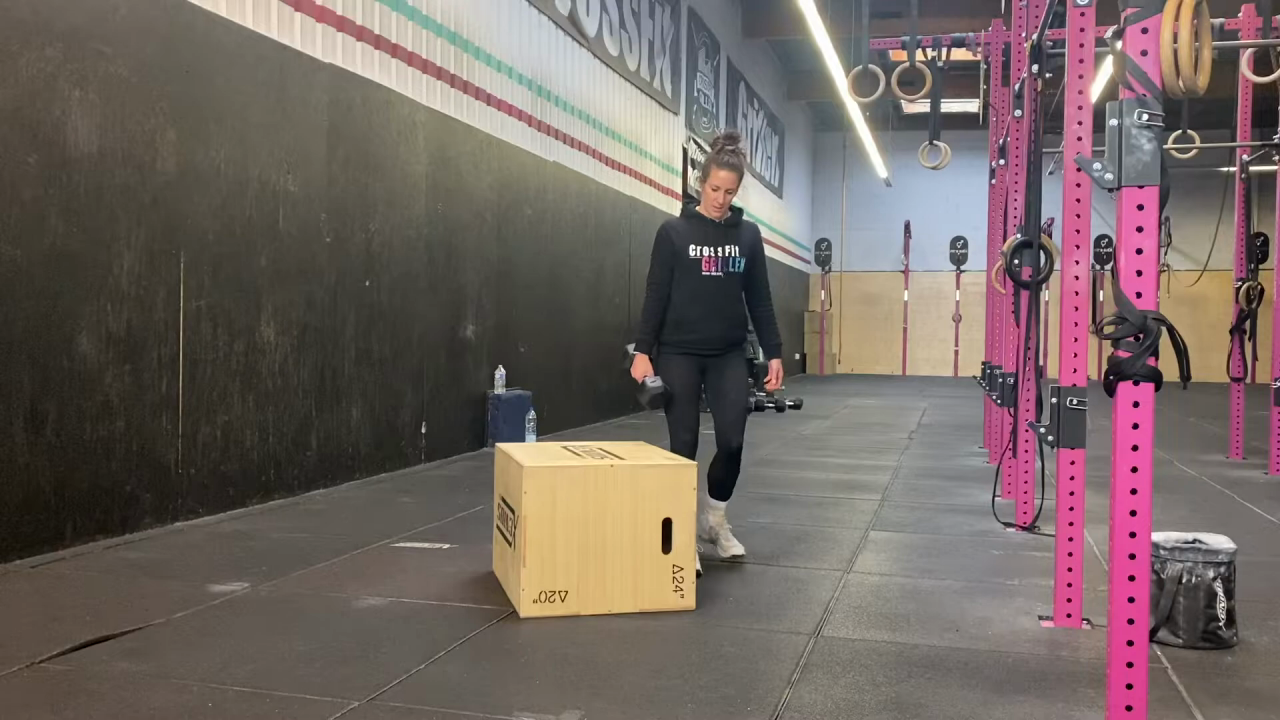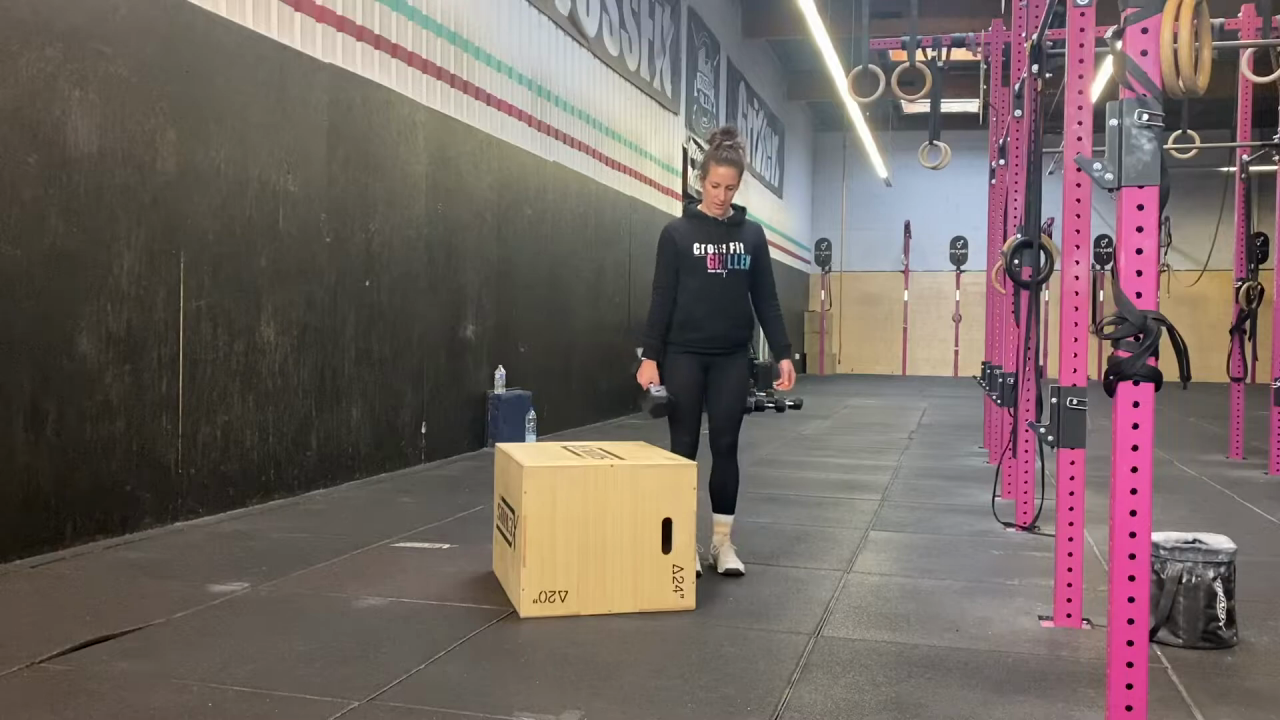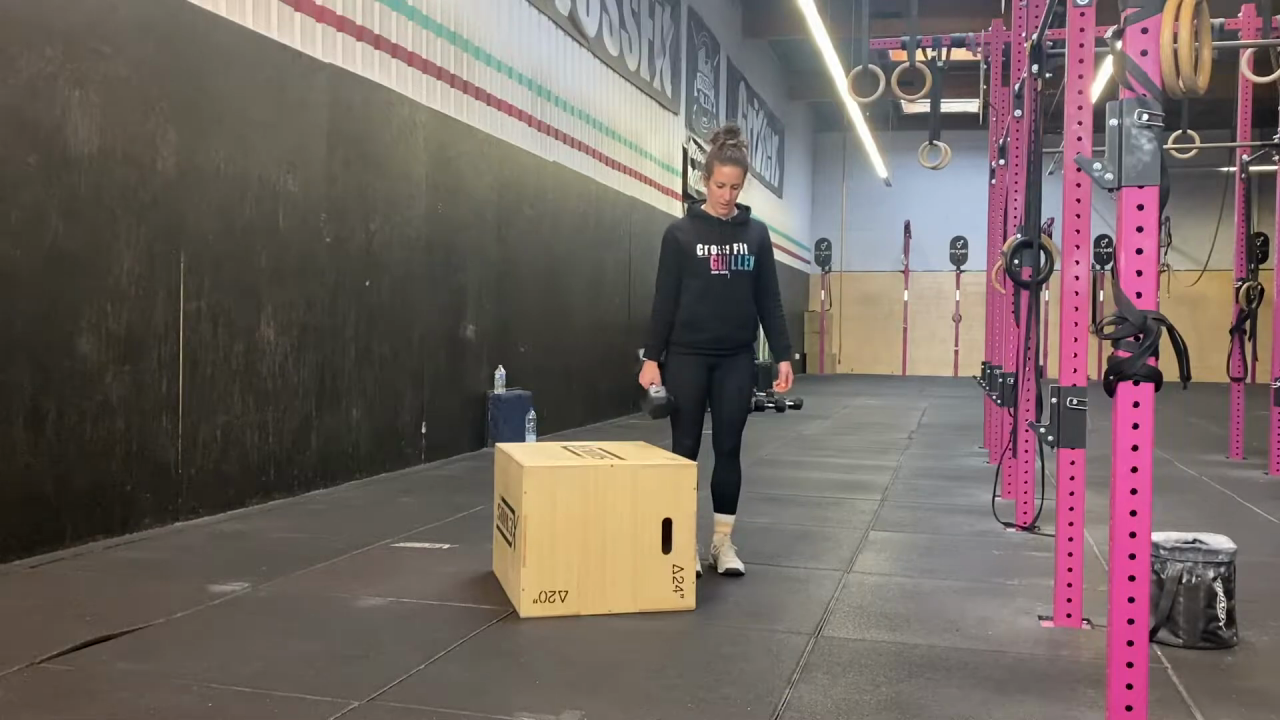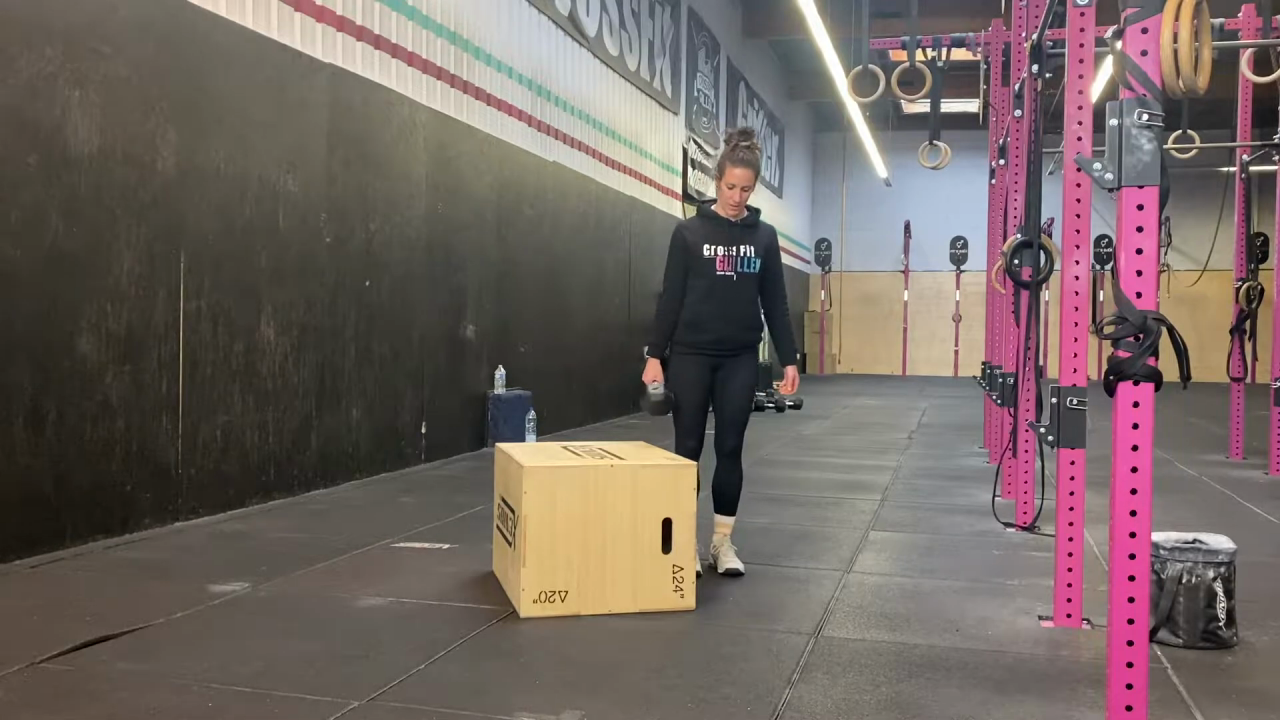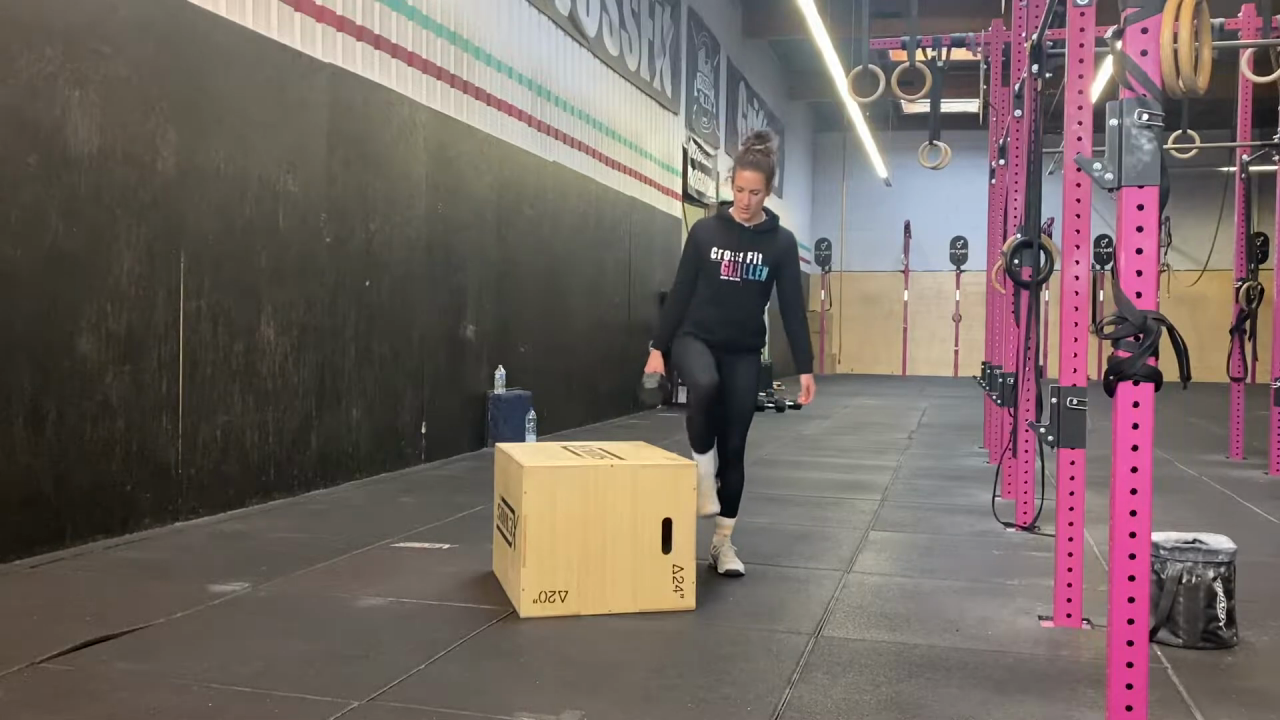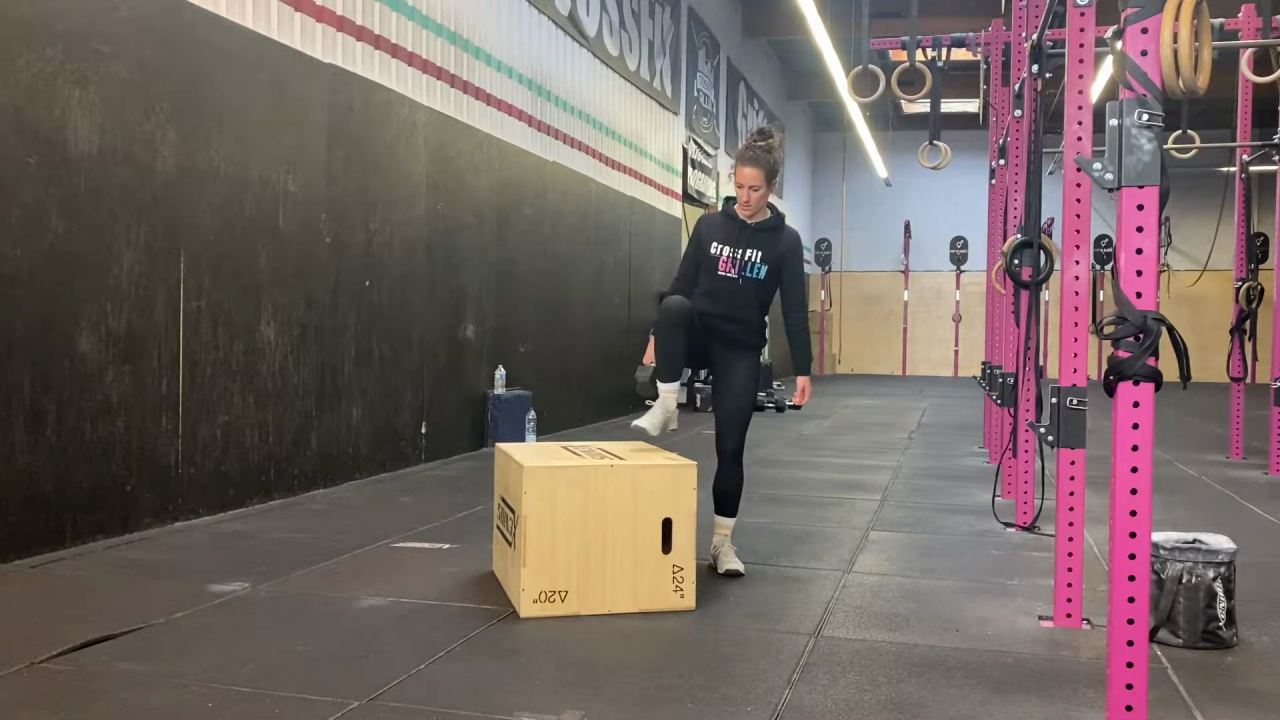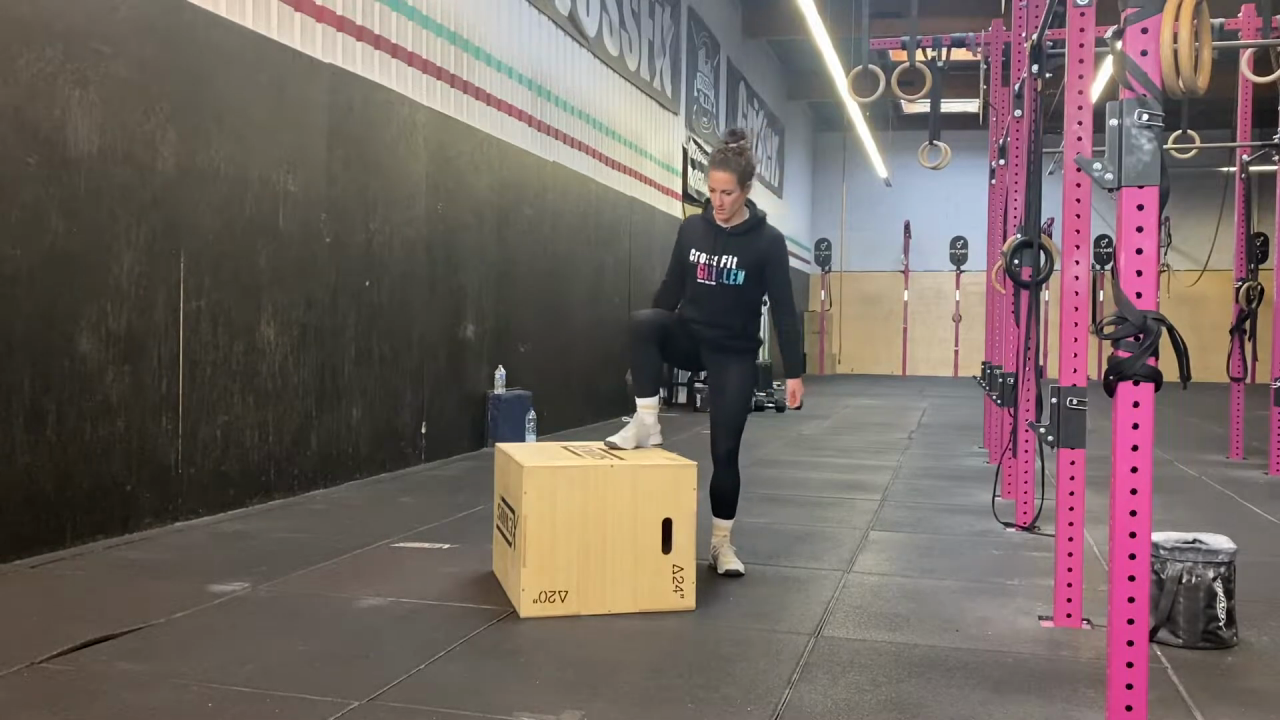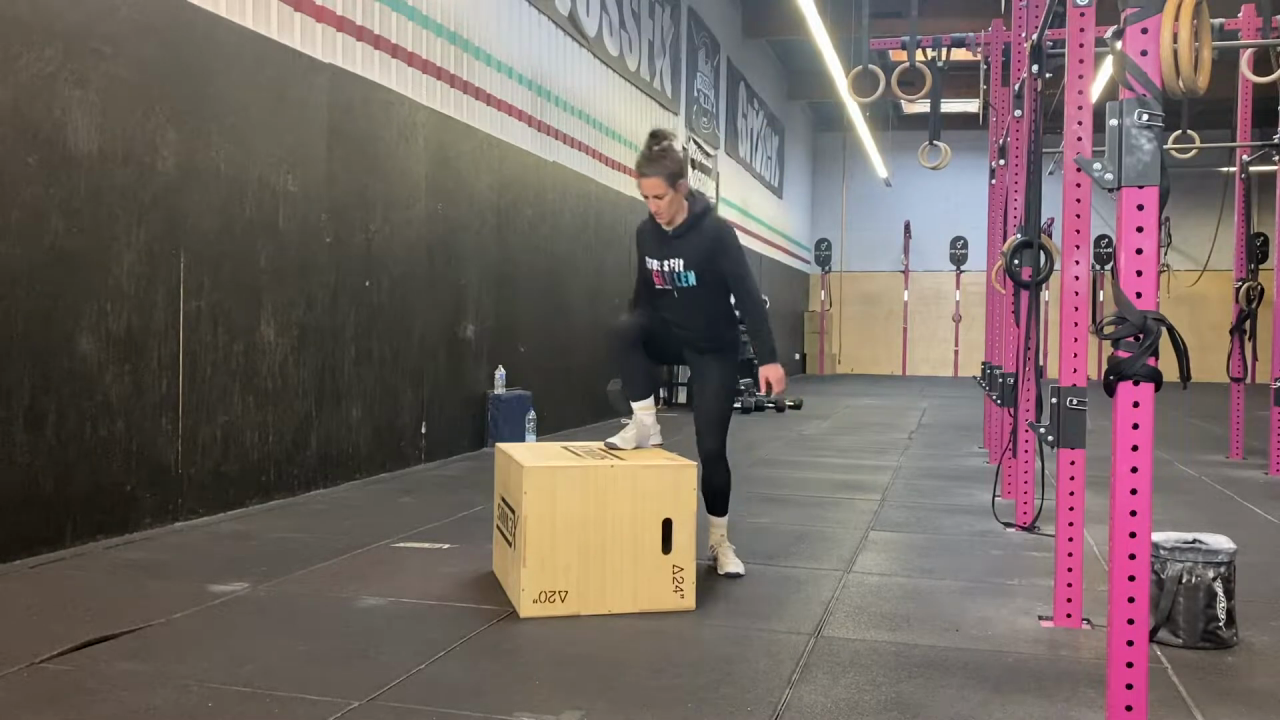
dt=0.3s
person 1, frame 1
left shoulder: (748, 234)
right shoulder: (673, 231)
left elbow: (760, 298)
right elbow: (656, 294)
left wrist: (774, 352)
right wrist: (643, 350)
left hip: (728, 354)
right hip: (679, 353)
left knee: (732, 442)
right knee: (684, 445)
left ankle: (714, 518)
person 1, frame 2
left shoulder: (752, 233)
right shoulder: (677, 232)
left elbow: (766, 299)
right elbow: (661, 298)
left wrist: (783, 354)
right wrist: (649, 357)
left hip: (732, 357)
right hip: (683, 355)
left knee: (725, 448)
right knee: (684, 447)
left ankle: (722, 542)
person 1, frame 3
left shoulder: (756, 233)
right shoulder: (680, 232)
left elbow: (769, 300)
right elbow: (664, 299)
left wrist: (783, 356)
right wrist: (651, 357)
left hip: (737, 358)
right hip: (688, 355)
left knee: (728, 449)
right knee: (685, 448)
left ankle: (723, 541)
person 1, frame 4
left shoulder: (765, 236)
right shoulder: (689, 231)
left elbow: (774, 302)
right elbow: (670, 297)
left wrist: (789, 359)
right wrist: (655, 355)
left hip: (740, 358)
right hip: (690, 353)
left knee: (730, 448)
right knee: (688, 449)
left ankle: (723, 541)
person 1, frame 5
left shoulder: (781, 241)
right shoulder: (705, 230)
left elbow: (792, 308)
right elbow: (680, 292)
left wrist: (805, 367)
right wrist: (659, 347)
left hip: (743, 355)
right hip: (695, 339)
left knee: (733, 449)
right knee: (706, 386)
left ankle: (723, 541)
right ankle: (704, 474)
person 1, frame 6
left shoulder: (785, 240)
right shoulder: (710, 224)
left elbow: (795, 308)
right elbow: (683, 282)
left wrist: (803, 369)
right wrist: (658, 337)
left hip: (741, 351)
right hip: (699, 335)
left knee: (731, 447)
right knee: (673, 306)
left ankle: (722, 541)
right ankle: (667, 407)
person 1, frame 7
left shoulder: (768, 241)
right shoulder: (692, 228)
left elbow: (783, 309)
right elbow: (671, 287)
left wrist: (794, 371)
right wrist: (647, 346)
left hip: (735, 354)
right hip: (688, 338)
left knee: (725, 450)
right knee: (643, 320)
left ankle: (721, 542)
right ankle: (646, 422)
person 1, frame 8
left shoulder: (715, 232)
right shoulder: (645, 233)
left elbow: (746, 294)
right elbow: (643, 294)
left wrist: (768, 359)
right wrist: (635, 350)
left hip: (713, 349)
right hip: (667, 334)
left knee: (711, 447)
right knee: (625, 328)
left ankle: (720, 539)
right ankle: (644, 423)
